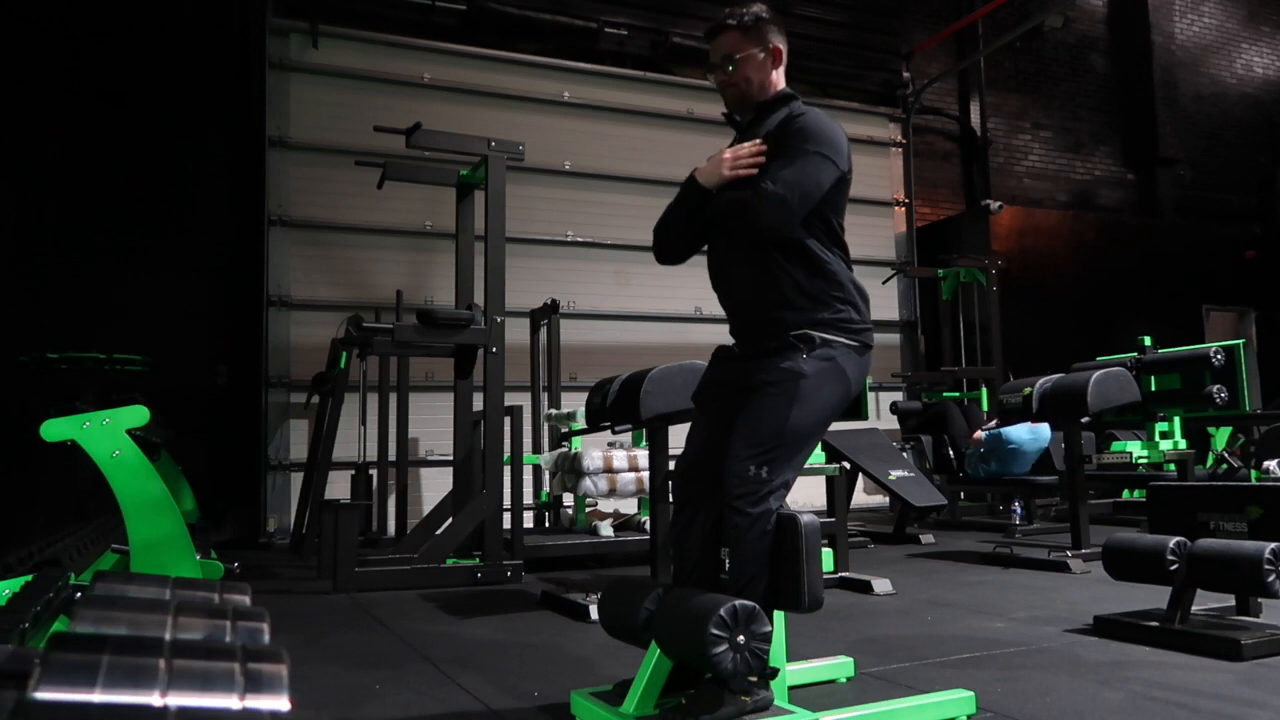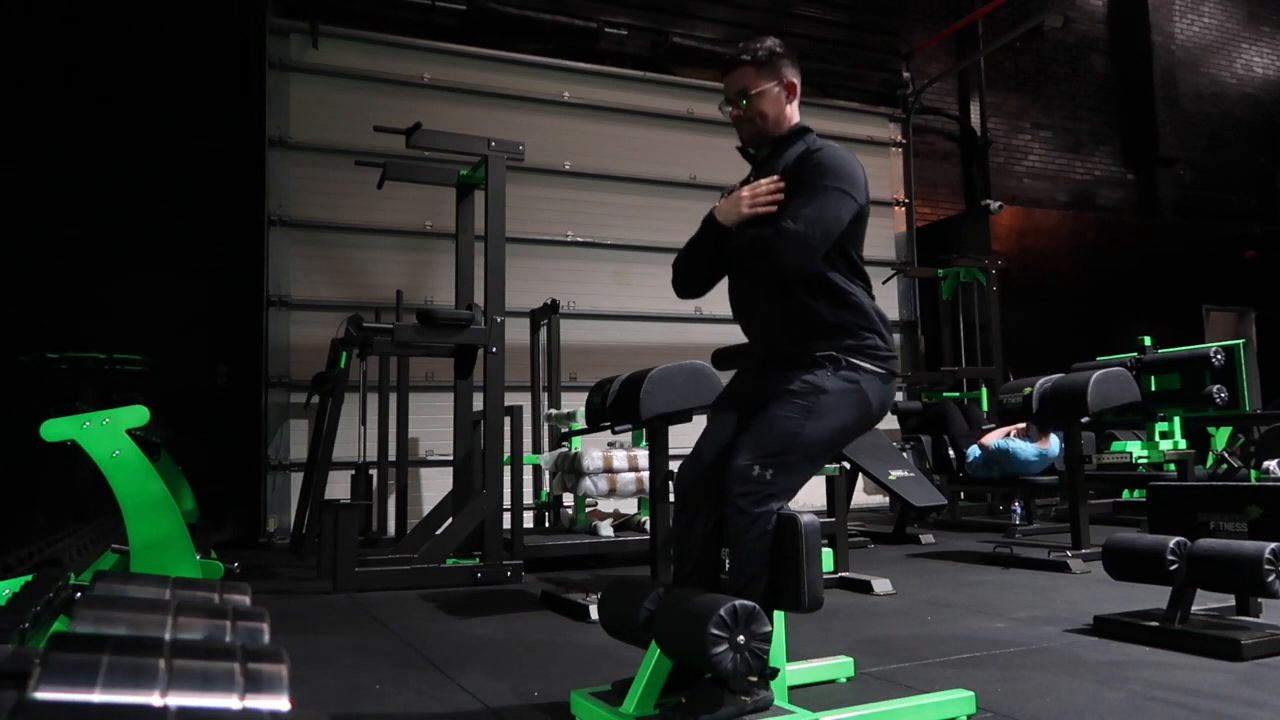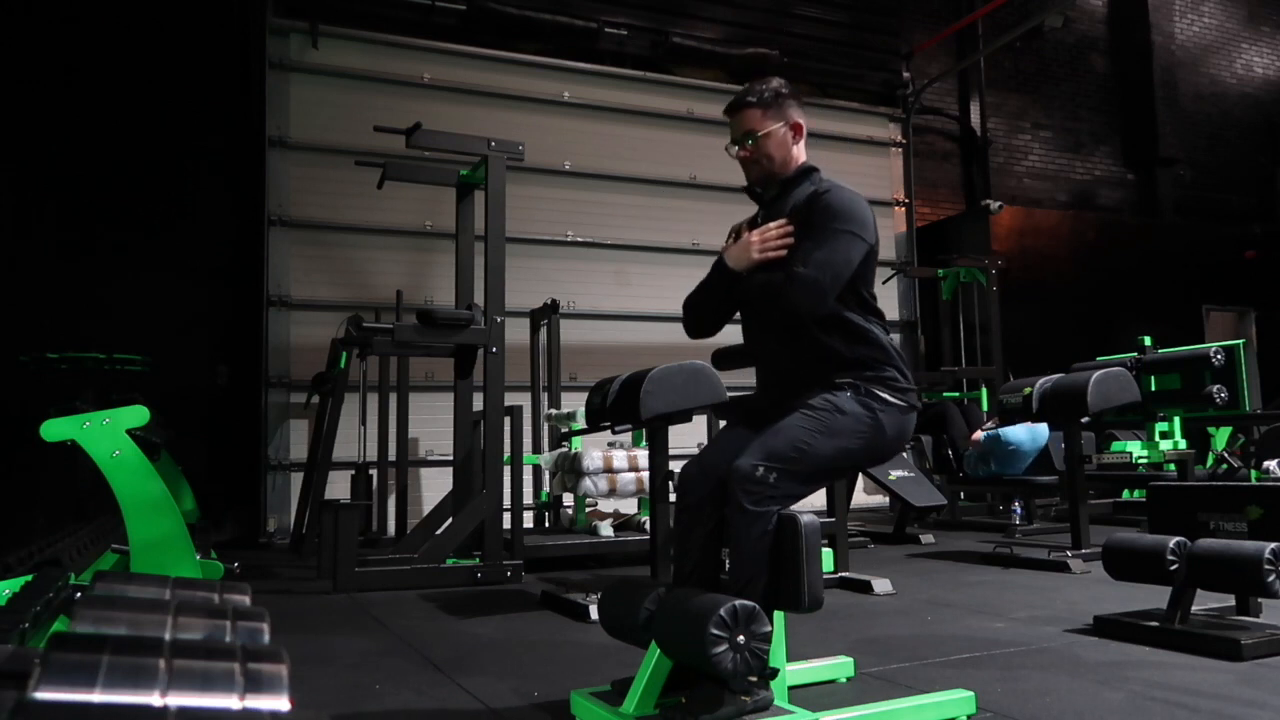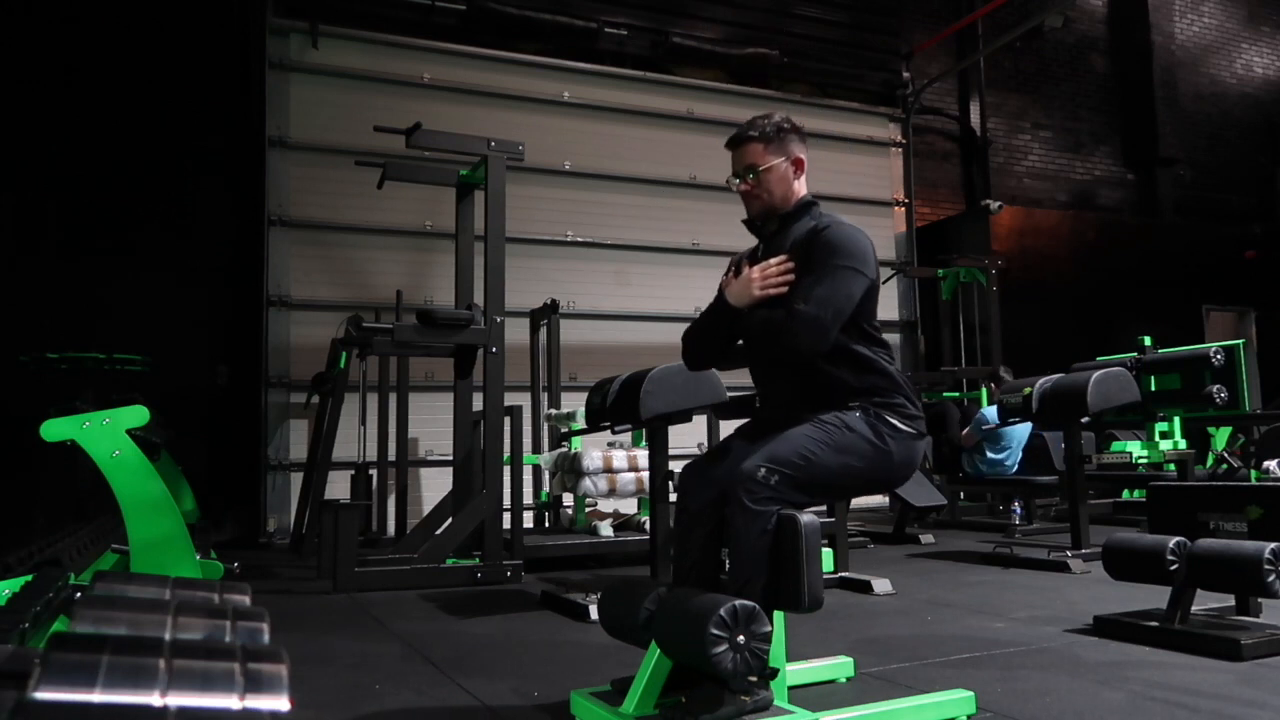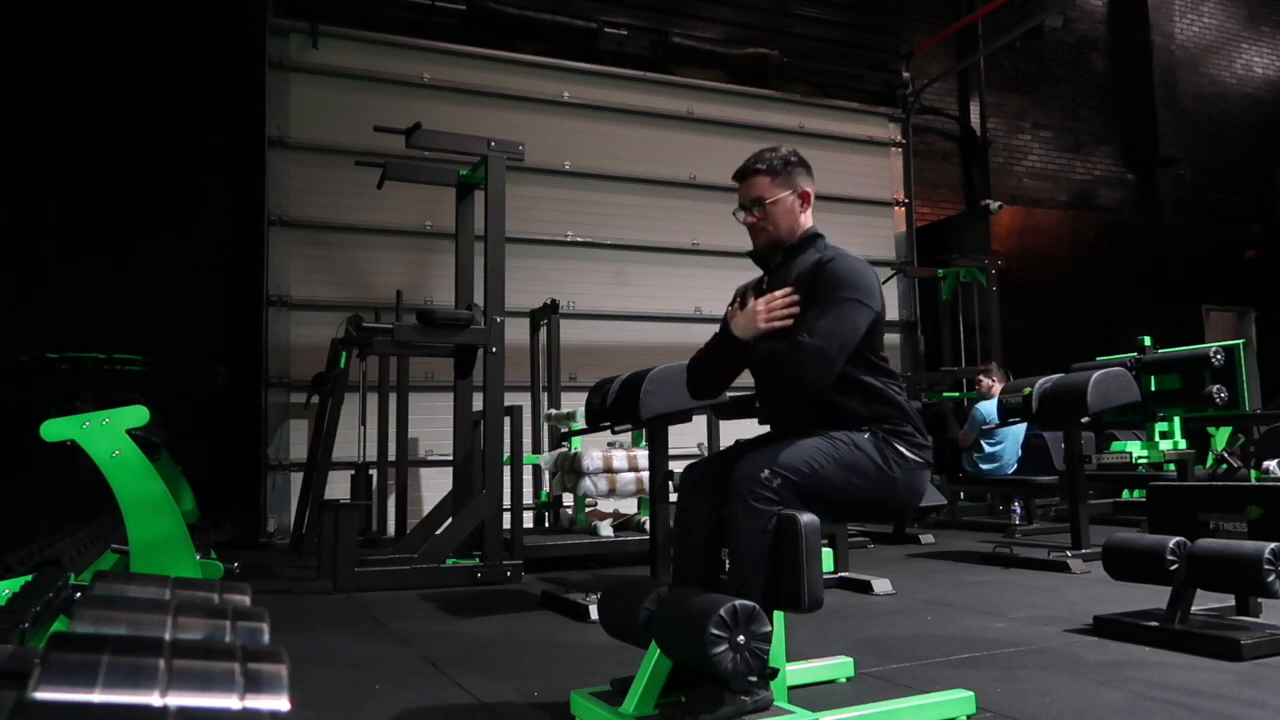
dt=0.4s
person 1, frame 1
left shoulder: (811, 132)
right shoulder: (731, 150)
left elbow: (769, 212)
right elbow: (668, 245)
left wrist: (712, 196)
right wrist: (703, 184)
left hip: (817, 343)
right hip: (754, 345)
left knee: (749, 485)
right knee: (697, 482)
person 1, frame 2
left shoulder: (829, 166)
right shoulder: (747, 183)
left elbow: (791, 250)
right elbow: (687, 280)
left wrist: (733, 232)
right wrist: (722, 221)
left hip: (844, 364)
right hip: (776, 363)
left knee: (752, 480)
right knee: (698, 481)
person 1, frame 3
left shoulder: (837, 207)
right shoulder: (752, 227)
left elbow: (803, 294)
right elbow: (698, 321)
left wrist: (745, 276)
right wrist: (732, 266)
left hip: (864, 395)
right hip: (789, 393)
left knee: (755, 478)
right knee: (700, 482)
person 1, frame 4
left shoulder: (837, 241)
right shoulder: (752, 259)
left elbow: (803, 333)
right elbow: (697, 353)
left wrist: (745, 312)
right wrist: (731, 302)
left hip: (874, 422)
right hip: (799, 415)
left knee: (755, 478)
right knee: (700, 484)
person 1, frame 5
left shoulder: (843, 274)
right shoulder: (754, 292)
left elbow: (809, 366)
right elbow: (701, 382)
left wrist: (747, 345)
right wrist: (736, 335)
left hip: (885, 451)
right hip: (811, 445)
left knee: (759, 478)
right knee: (701, 482)
